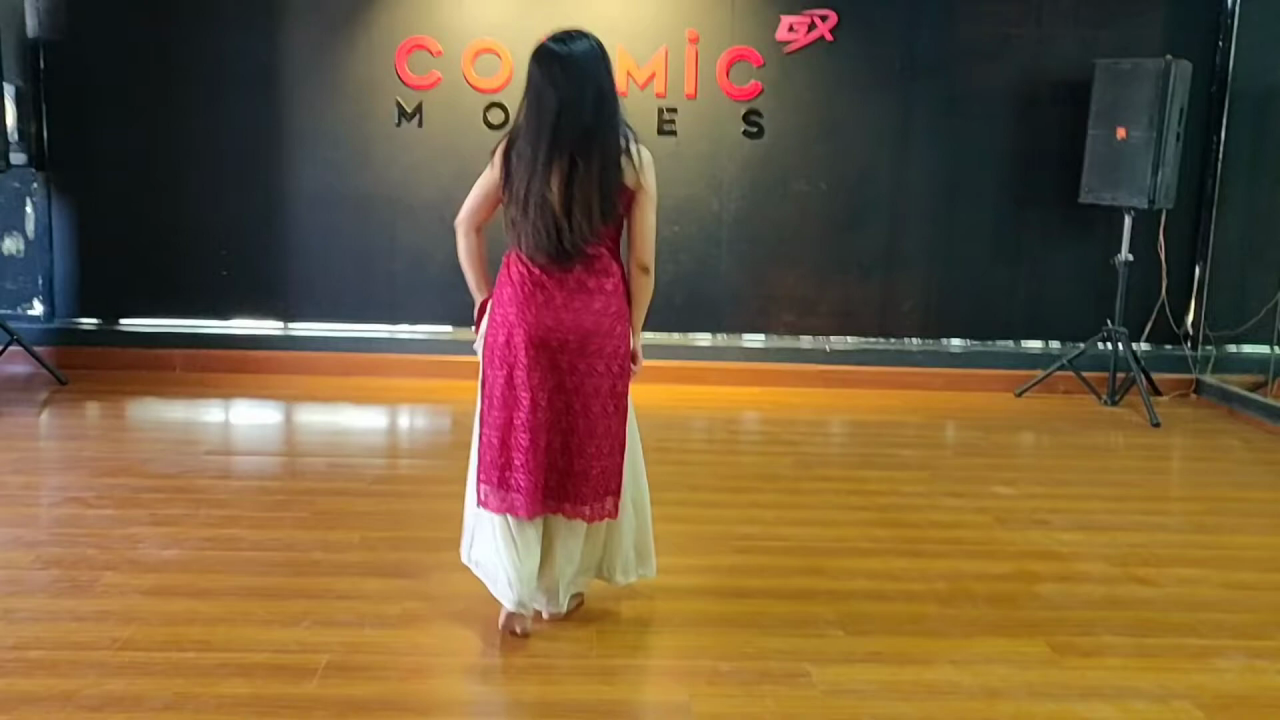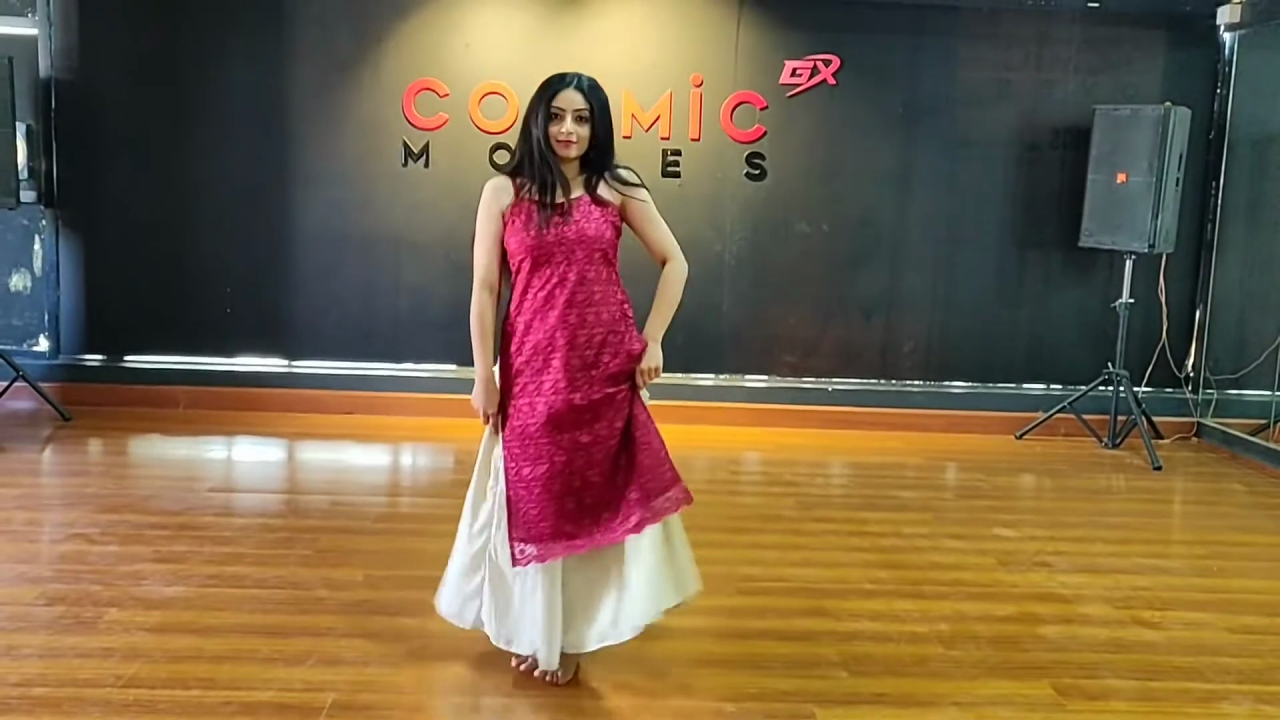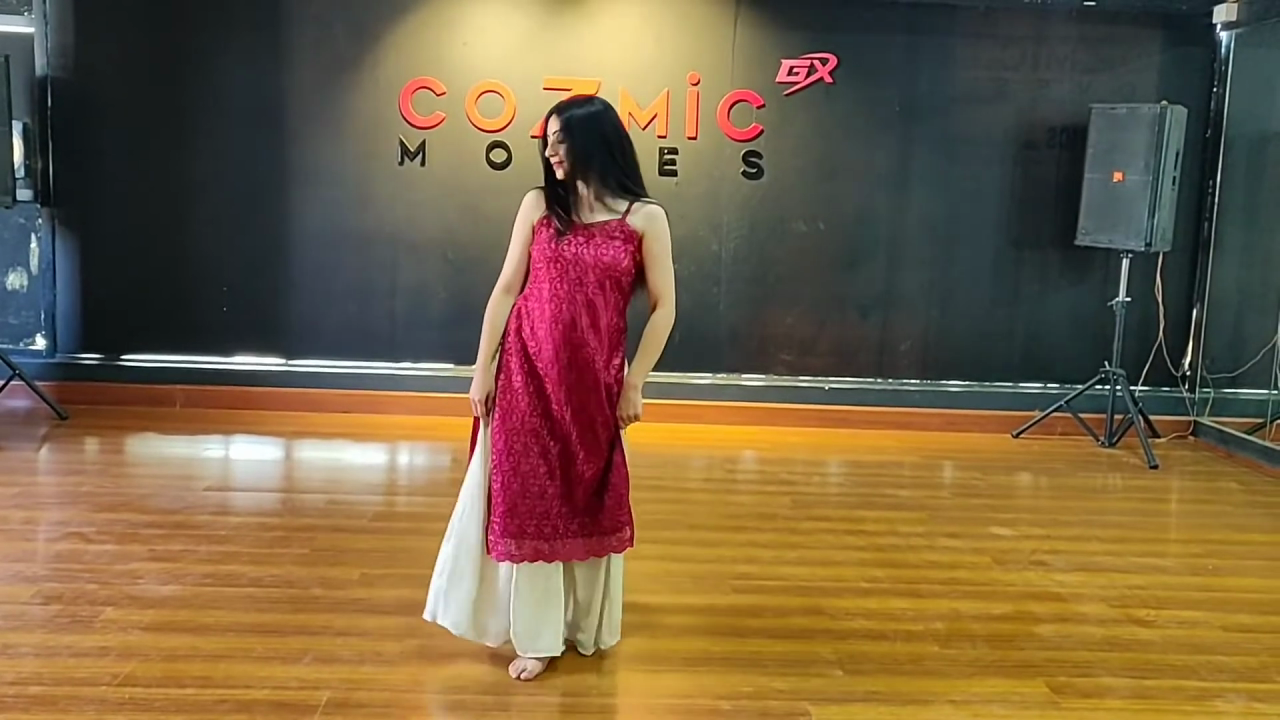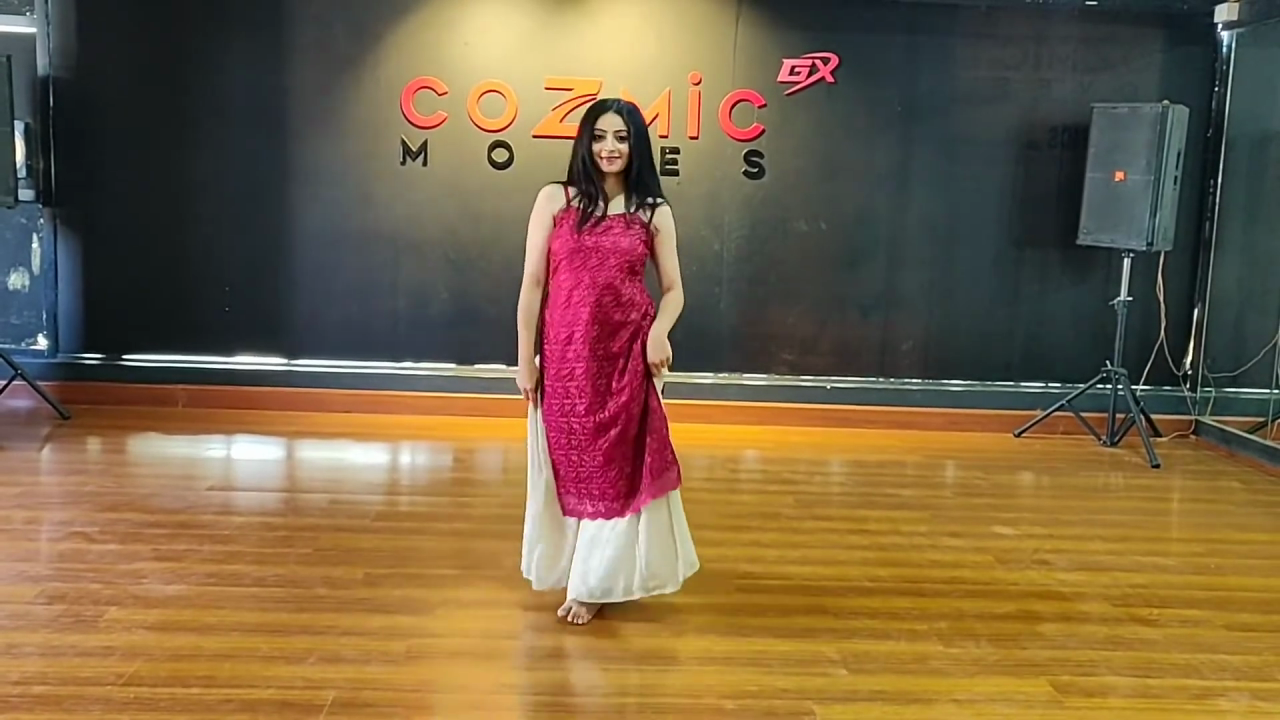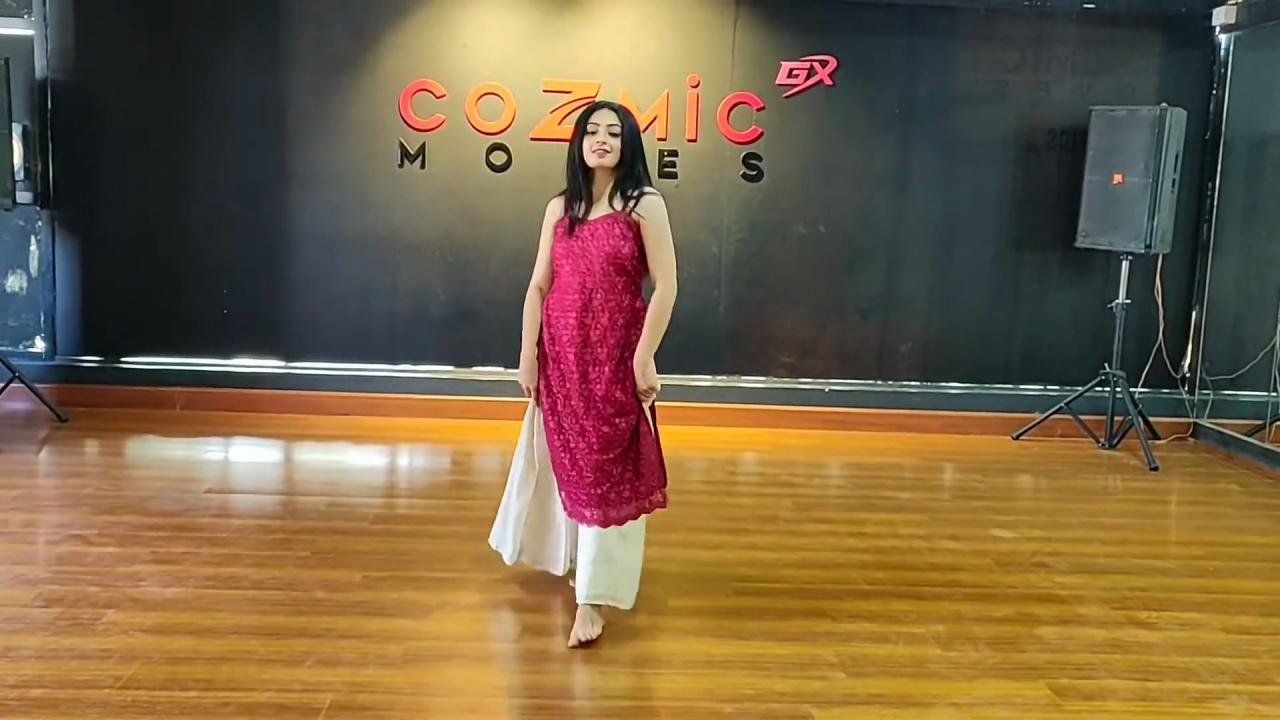
dt=1s
person 1, frame 1
left shoulder: (517, 147)
right shoulder: (631, 156)
left elbow: (466, 226)
right elbow: (642, 261)
left wrist: (484, 300)
right wrist: (633, 330)
left hip: (522, 317)
right hip: (597, 324)
left knee: (517, 453)
right knee: (586, 455)
left ankle: (518, 594)
right ankle: (560, 589)
person 1, frame 2
left shoulder: (617, 187)
right shoulder: (503, 192)
left elbow: (674, 262)
right elbow: (485, 290)
left wrist: (653, 340)
right wrist: (485, 374)
left hip: (607, 369)
right hip: (533, 370)
left knee: (599, 495)
right knee: (533, 501)
left ankle: (568, 636)
right ankle: (535, 633)
person 1, frame 3
left shoulder: (644, 217)
right shoulder: (538, 205)
left elbow: (663, 307)
right elbow: (506, 290)
left wrist: (634, 386)
right wrist: (483, 369)
left hip: (595, 381)
right hip: (526, 373)
left knee: (591, 505)
right knee: (526, 502)
left ankle: (585, 622)
right ankle: (535, 637)
person 1, frame 4
left shoulder: (653, 212)
right shoulder: (554, 200)
left elbow: (673, 288)
right elbow: (532, 282)
left wrist: (658, 333)
right wrist: (526, 357)
left hip: (627, 355)
right hip: (565, 353)
left knee: (617, 466)
right knee: (569, 462)
left ankle: (595, 583)
right ankle: (570, 567)
person 1, frame 5
left shoulder: (644, 204)
right shoulder: (559, 208)
left elbow: (666, 286)
right elbow: (539, 287)
left wrist: (645, 357)
right wrist: (528, 355)
left hip: (616, 358)
right hip: (561, 357)
left knee: (607, 472)
right knee: (570, 464)
left ankle: (592, 598)
right ankle: (593, 565)
